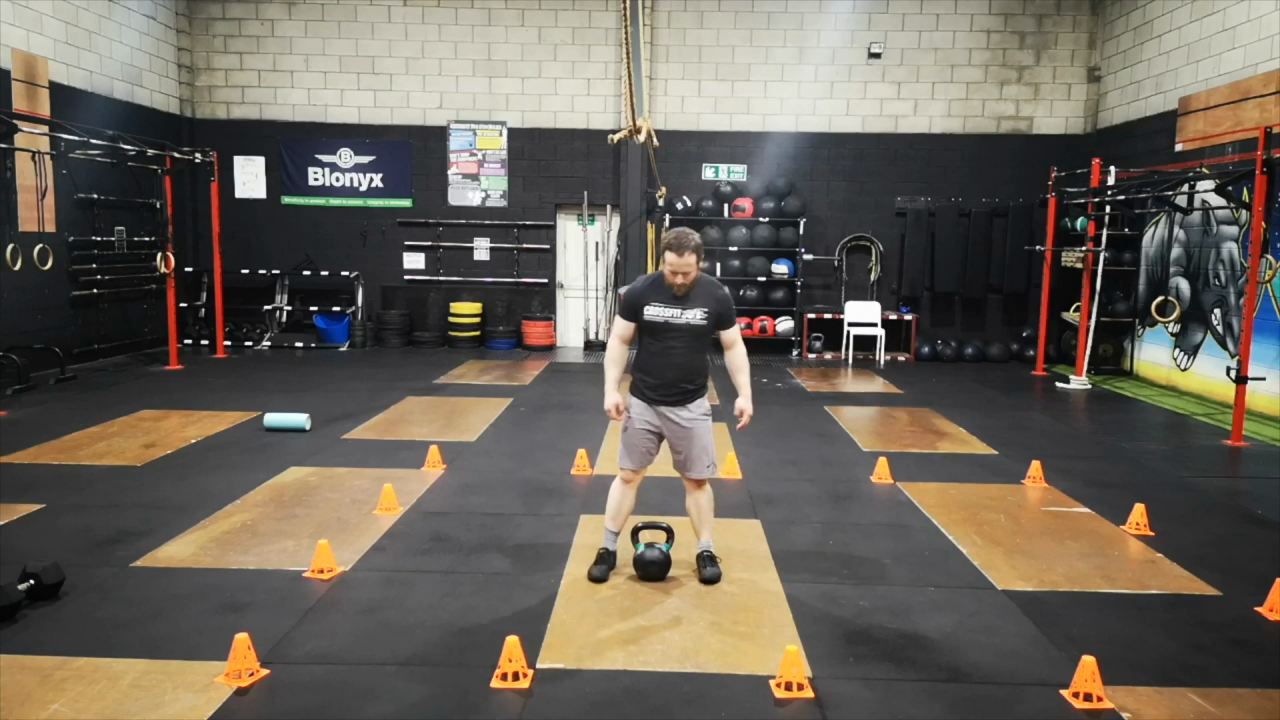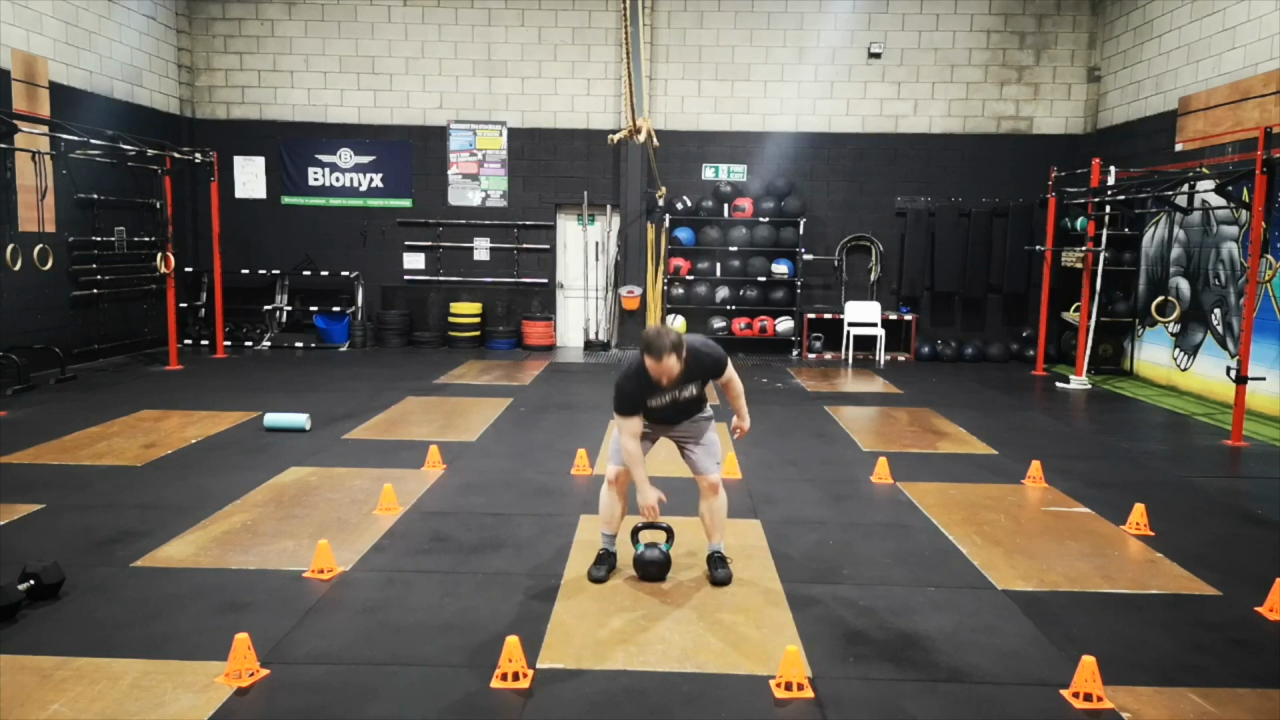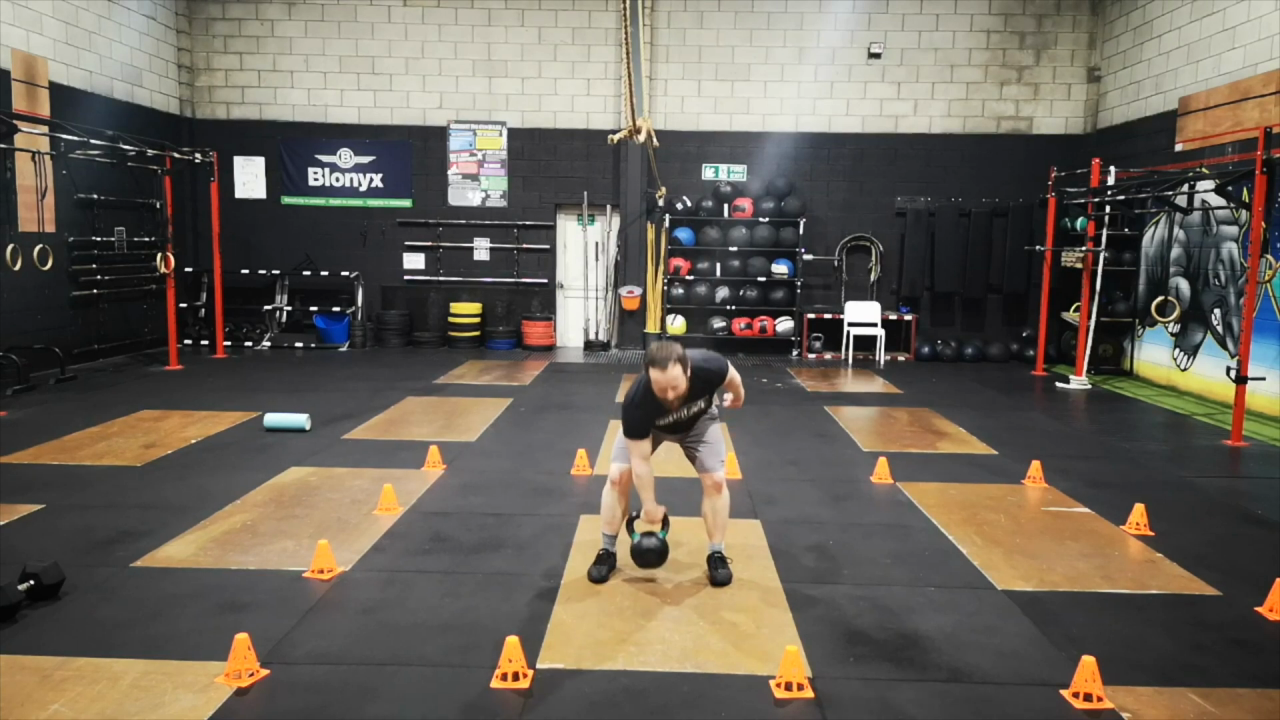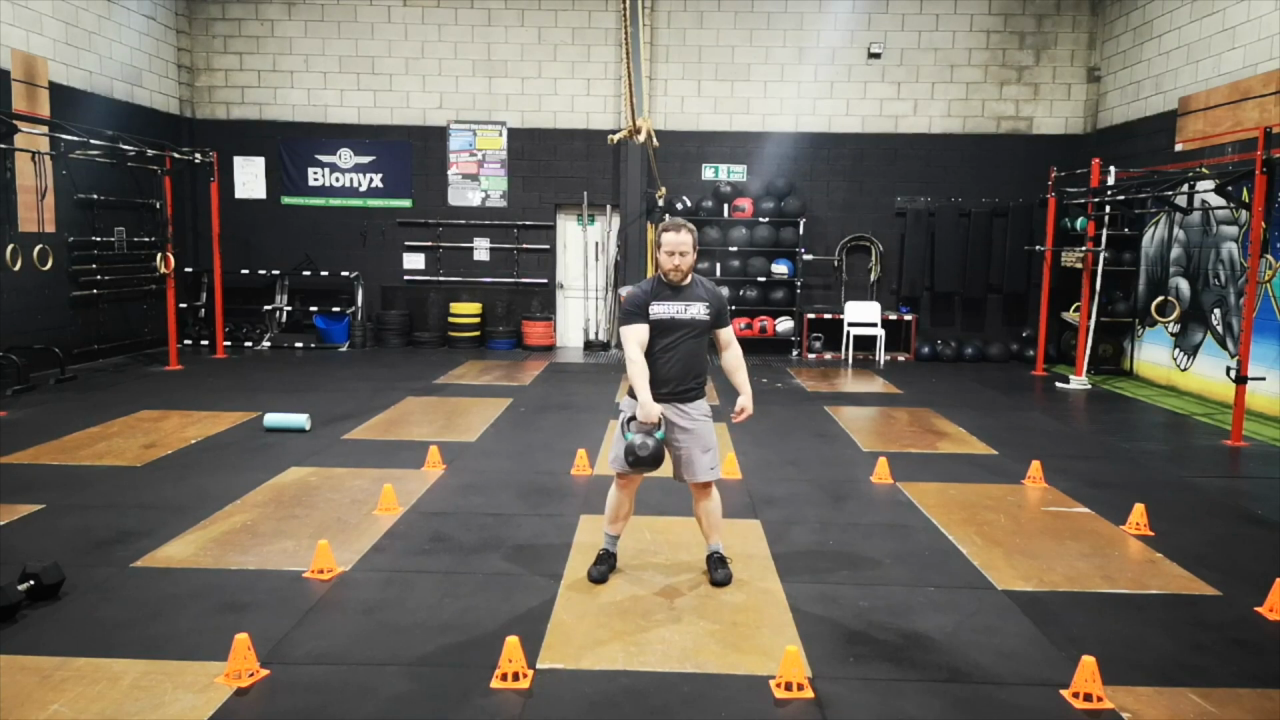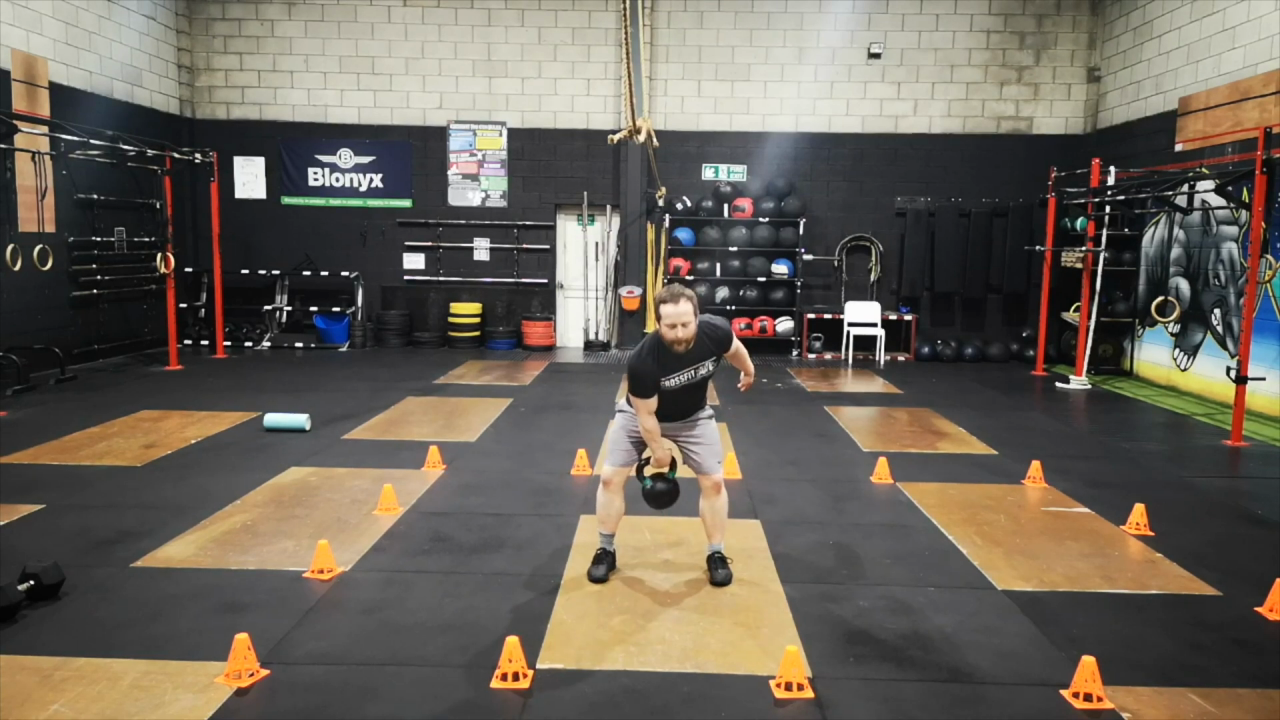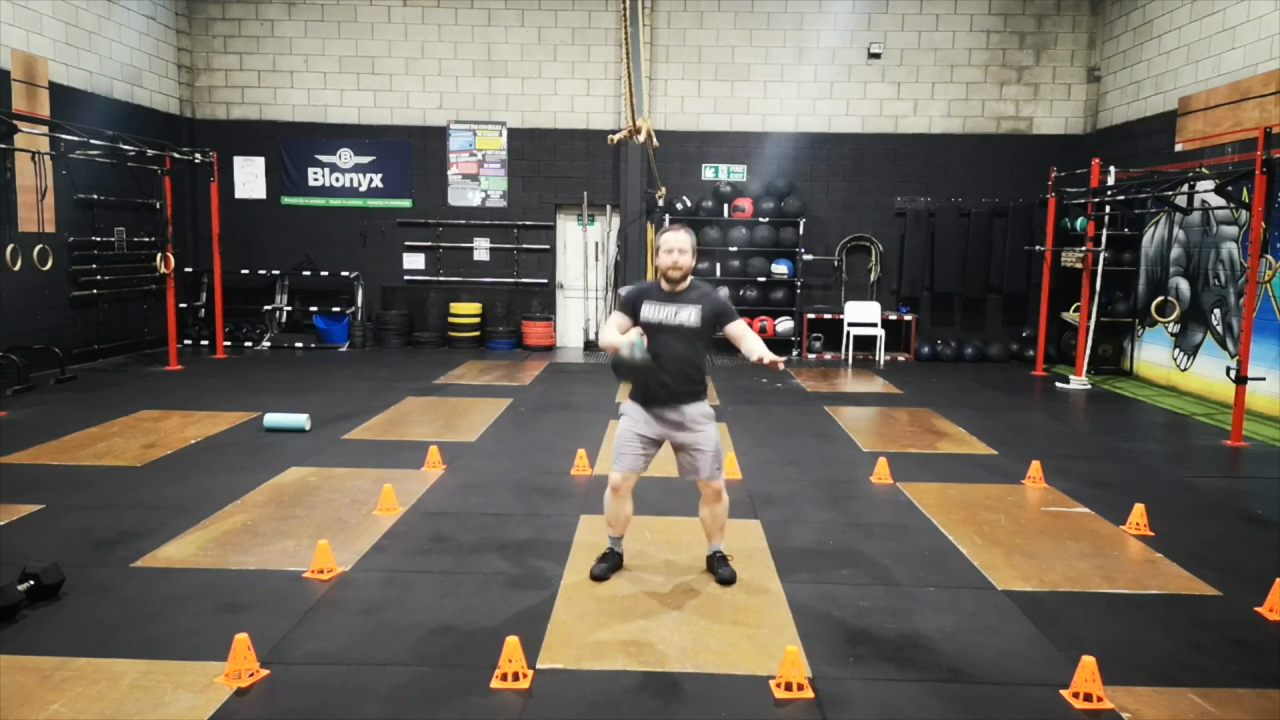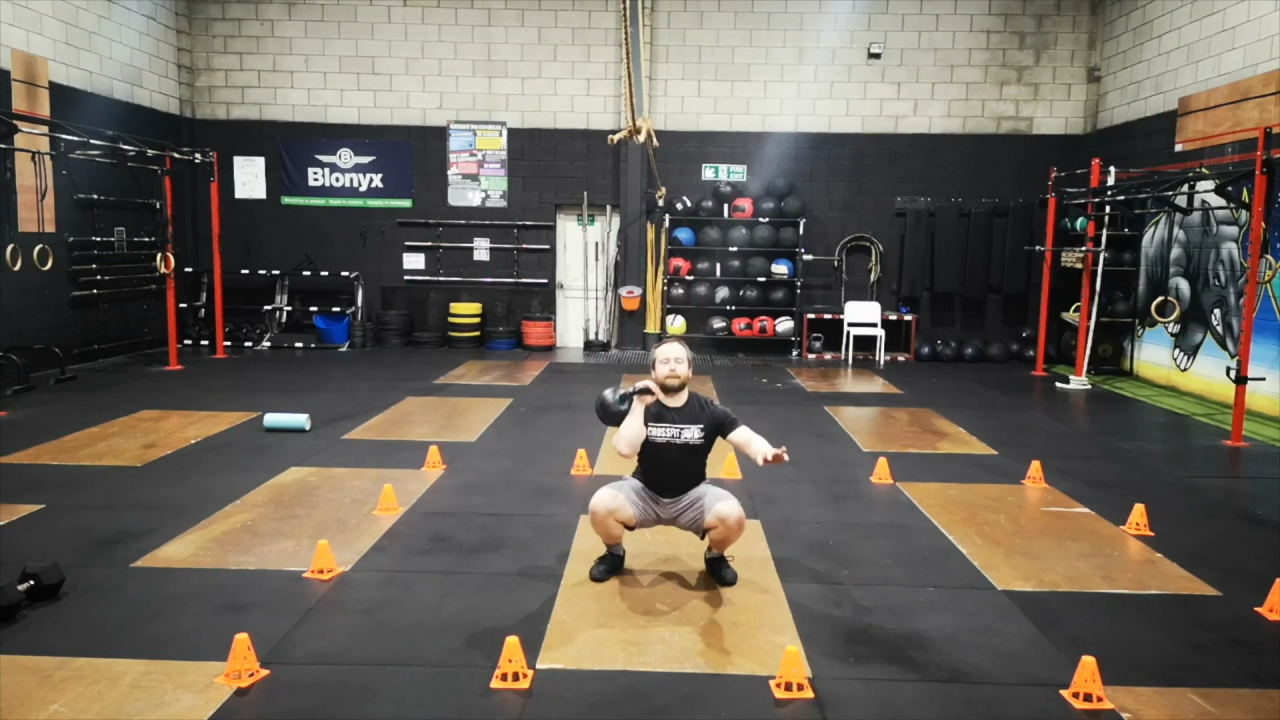
dt=0.7s
person 1, frame 1
left shoulder: (716, 296)
right shoulder: (640, 291)
left elbow: (733, 346)
right elbow: (618, 341)
left wrist: (744, 394)
right wrist: (611, 389)
left hip: (691, 406)
right hip: (642, 403)
left knee: (697, 480)
right knee: (628, 475)
left ankle: (705, 551)
right ankle: (608, 549)
person 1, frame 2
left shoulder: (706, 354)
right shoulder: (629, 379)
left elbow: (729, 379)
right elbow: (629, 438)
left wrist: (741, 414)
right wrist: (644, 488)
left hip: (692, 418)
right hip: (644, 421)
left knee: (711, 480)
right knee: (615, 475)
left ankle: (716, 554)
right ankle: (607, 551)
person 1, frame 3
left shoulder: (709, 367)
right shoulder: (637, 401)
left elbow: (731, 376)
right elbow: (640, 460)
left wrist: (738, 396)
right wrist: (650, 506)
left hip: (698, 420)
right hip: (650, 425)
left knee: (715, 480)
right knee: (618, 476)
left ankle: (716, 554)
right ankle: (607, 551)
person 1, frame 4
left shoulder: (710, 295)
right shoulder: (640, 296)
left elbow: (728, 348)
right elbow: (634, 352)
left wrist: (745, 392)
right wrist: (645, 401)
left hip: (692, 407)
right hip: (643, 404)
left knee: (703, 483)
right knee: (626, 479)
left ankle: (715, 554)
right ankle: (608, 552)
person 1, frame 5
left shoulder: (715, 331)
right shoulder: (643, 359)
left elbow: (734, 349)
right elbow: (645, 415)
left wrist: (749, 371)
right wrist: (658, 452)
left hip: (693, 416)
right hip: (640, 415)
left knee: (713, 480)
right knee: (611, 477)
left ankle: (716, 555)
right ankle: (606, 552)
person 1, frame 6
left shoulder: (711, 299)
right shoulder: (638, 296)
left elbow: (743, 334)
right elbow: (606, 336)
left wrist: (761, 353)
right wrist: (622, 338)
left hip: (692, 410)
right hip: (642, 409)
left knee: (713, 487)
right knee: (619, 483)
left ankle: (716, 554)
right ankle: (614, 551)
person 1, frame 7
left shoulder: (709, 411)
right shoulder: (642, 408)
left elbow: (746, 438)
right elbow: (625, 449)
left wrist: (764, 451)
right wrist: (639, 405)
left hip: (692, 494)
right hip: (645, 491)
left knee: (733, 517)
right knee: (599, 506)
left ankle: (715, 557)
right ankle: (614, 554)
